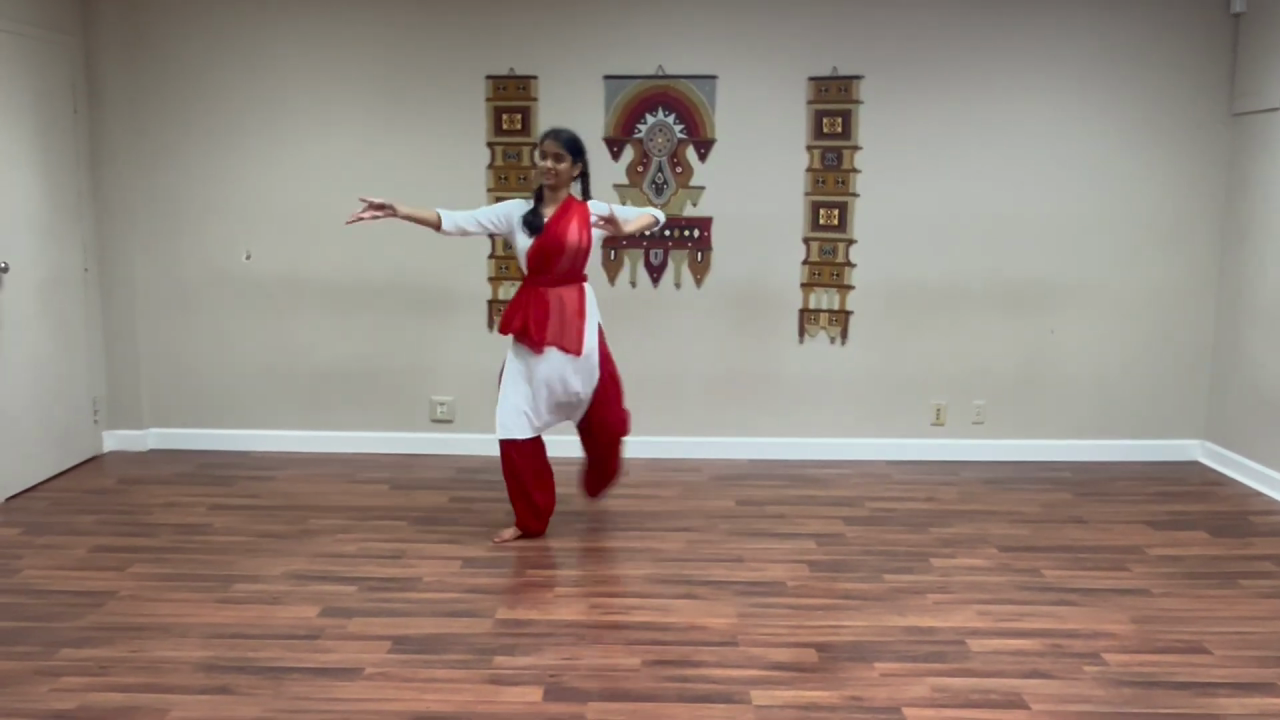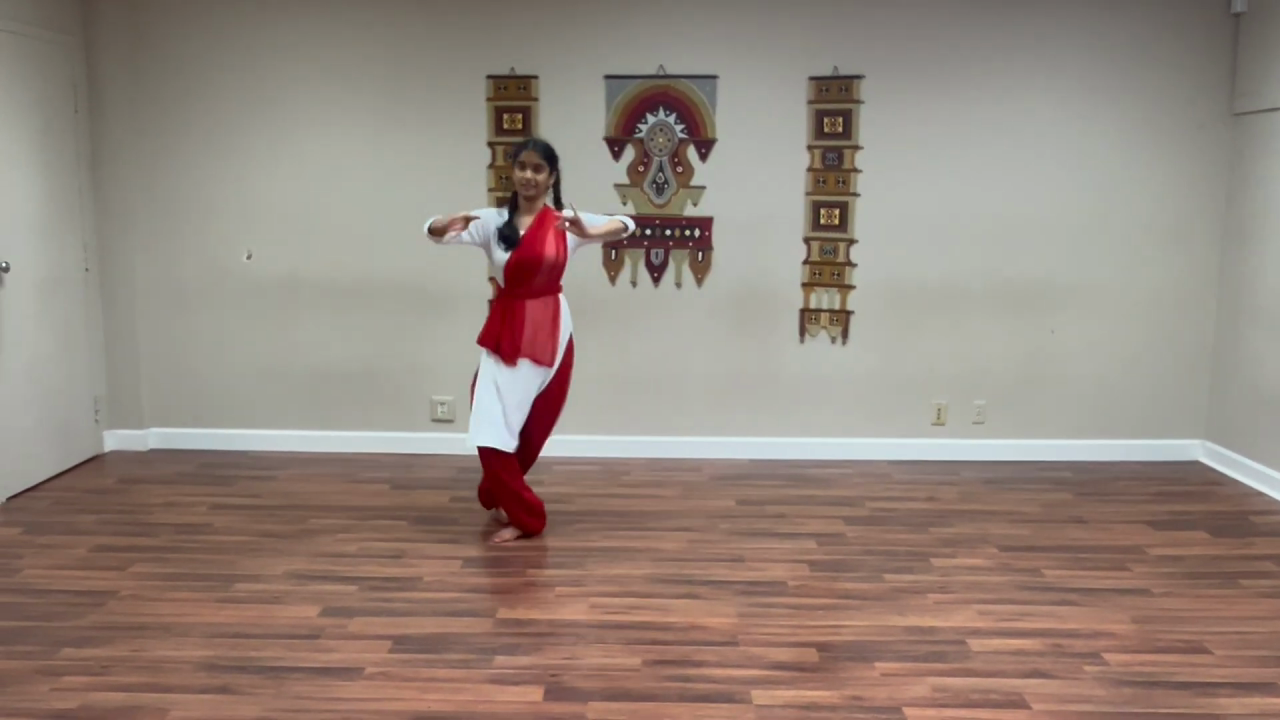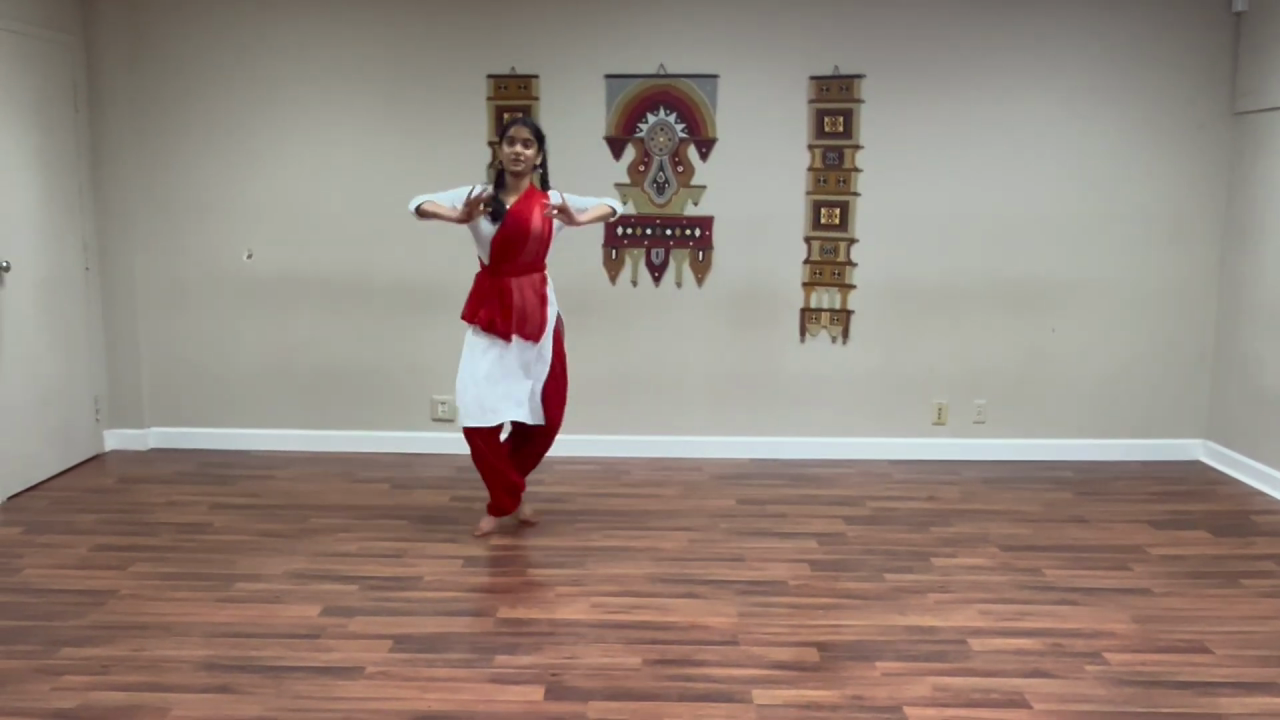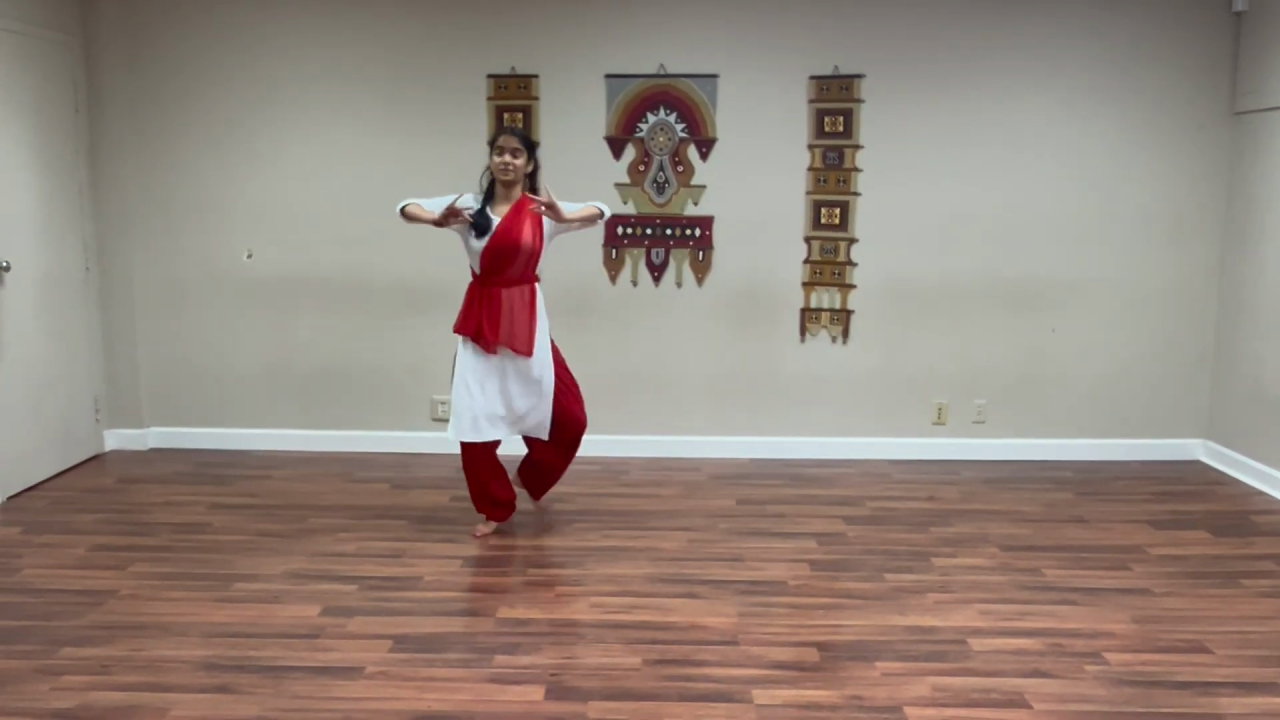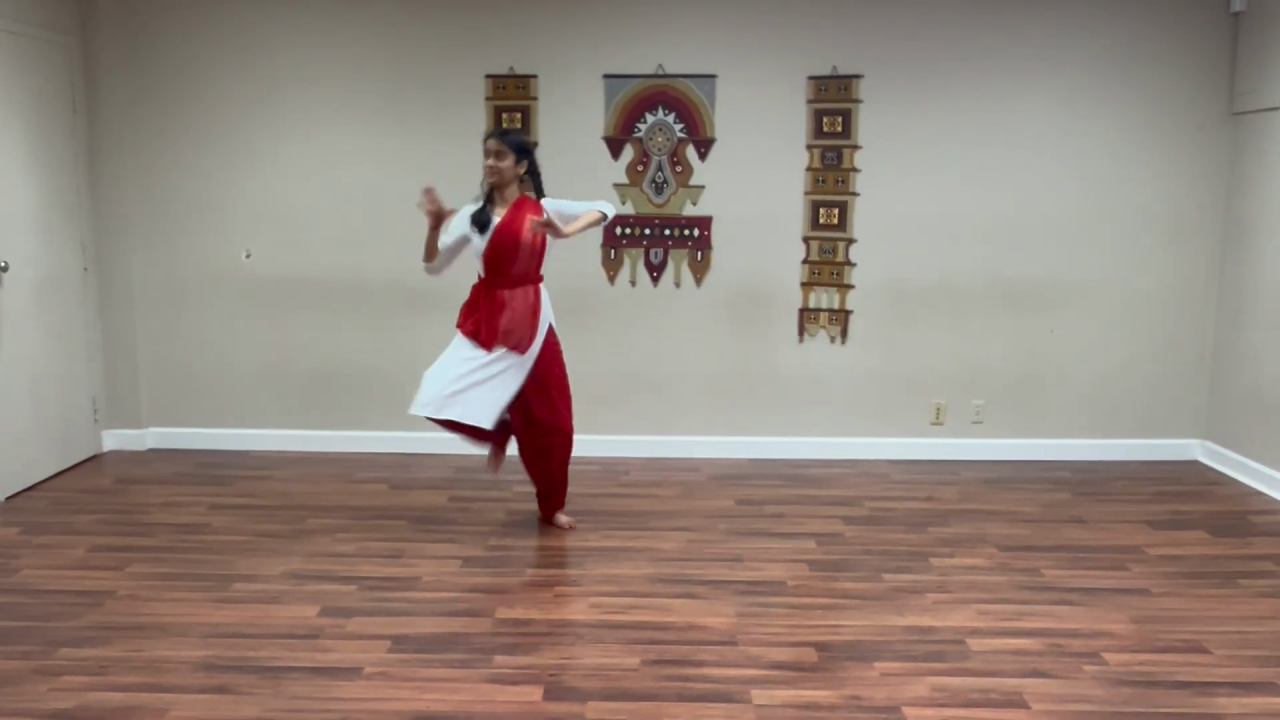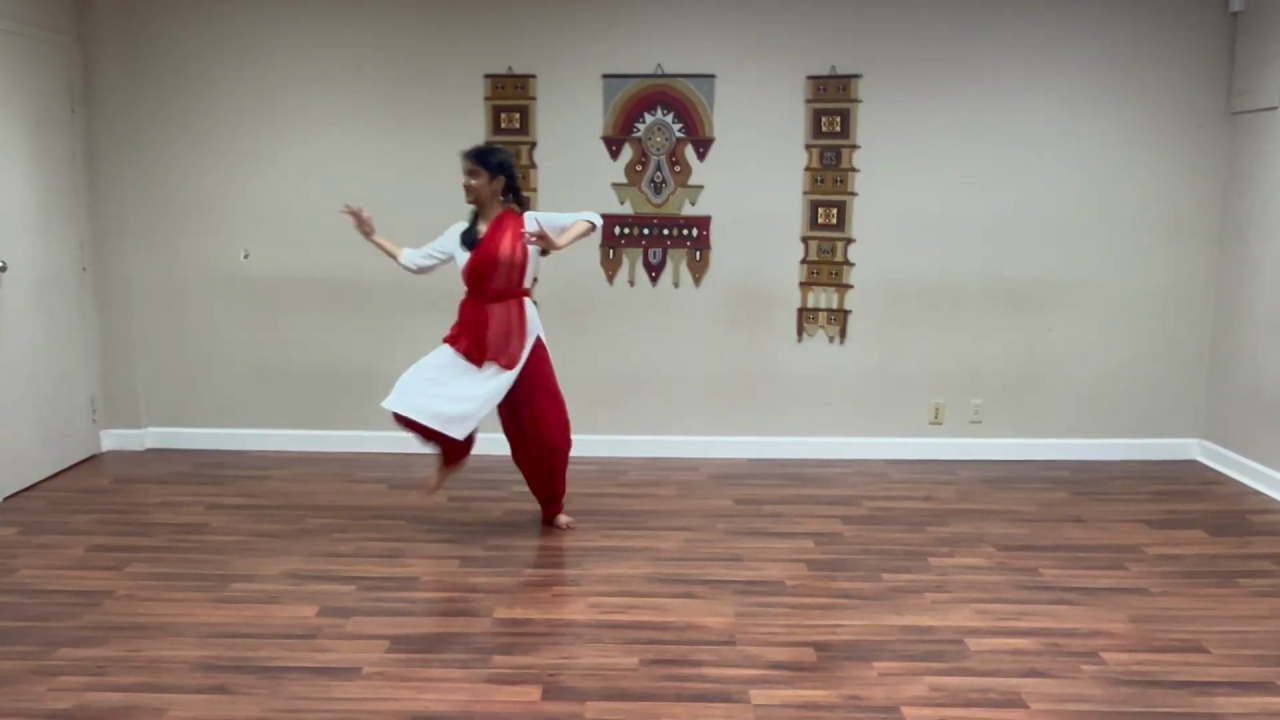
dt=0.2s
person 1, frame 1
left shoulder: (594, 212)
right shoulder: (516, 212)
left elbow: (654, 215)
right elbow: (452, 221)
left wrist: (626, 231)
right wrist: (395, 211)
left hip: (577, 322)
right hip: (531, 325)
left knee: (603, 418)
right knee: (516, 422)
left ankle: (596, 483)
right ankle: (530, 518)
person 1, frame 2
left shoulder: (566, 221)
right shoulder: (491, 221)
left elbow: (625, 223)
right elbow: (438, 229)
left wrist: (591, 234)
right wrist: (446, 226)
left hip: (551, 332)
right hip: (505, 335)
left knee: (528, 430)
right knee: (491, 433)
left ankle: (498, 498)
right ankle: (524, 517)
person 1, frame 3
left shoulder: (553, 201)
right shoulder: (478, 198)
left elbow: (614, 206)
right elbow: (419, 205)
left wrist: (578, 219)
right wrist: (456, 217)
left hip: (537, 311)
right hip: (490, 311)
left knee: (544, 414)
right knee: (478, 410)
left ankle: (507, 492)
right ankle: (505, 499)
person 1, frame 4
left shoulder: (541, 210)
right shoulder: (468, 207)
left elbow: (601, 210)
right elbow: (406, 208)
left wrist: (565, 218)
right wrist: (437, 220)
left hip: (527, 322)
right hip: (481, 323)
left knee: (567, 417)
right knee: (475, 424)
left ankle: (532, 480)
right ankle: (495, 507)
person 1, frame 5
left shoulder: (546, 210)
right shoulder: (472, 215)
left elbow: (603, 210)
right elbow: (433, 266)
left wrist: (564, 232)
right wrist: (435, 224)
left hip: (530, 321)
right hip: (483, 321)
left knee: (548, 422)
right knee: (440, 399)
left ankle: (552, 506)
right ankle: (498, 431)
person 1, frame 6
left shoulder: (529, 222)
right shoulder: (460, 233)
left elbow: (591, 218)
right elbow: (415, 261)
left wrist: (558, 245)
right wrist: (372, 234)
left hip: (517, 336)
right hip: (470, 335)
left knee: (547, 434)
right knee: (410, 401)
left ankle: (552, 508)
right ankle: (453, 450)
